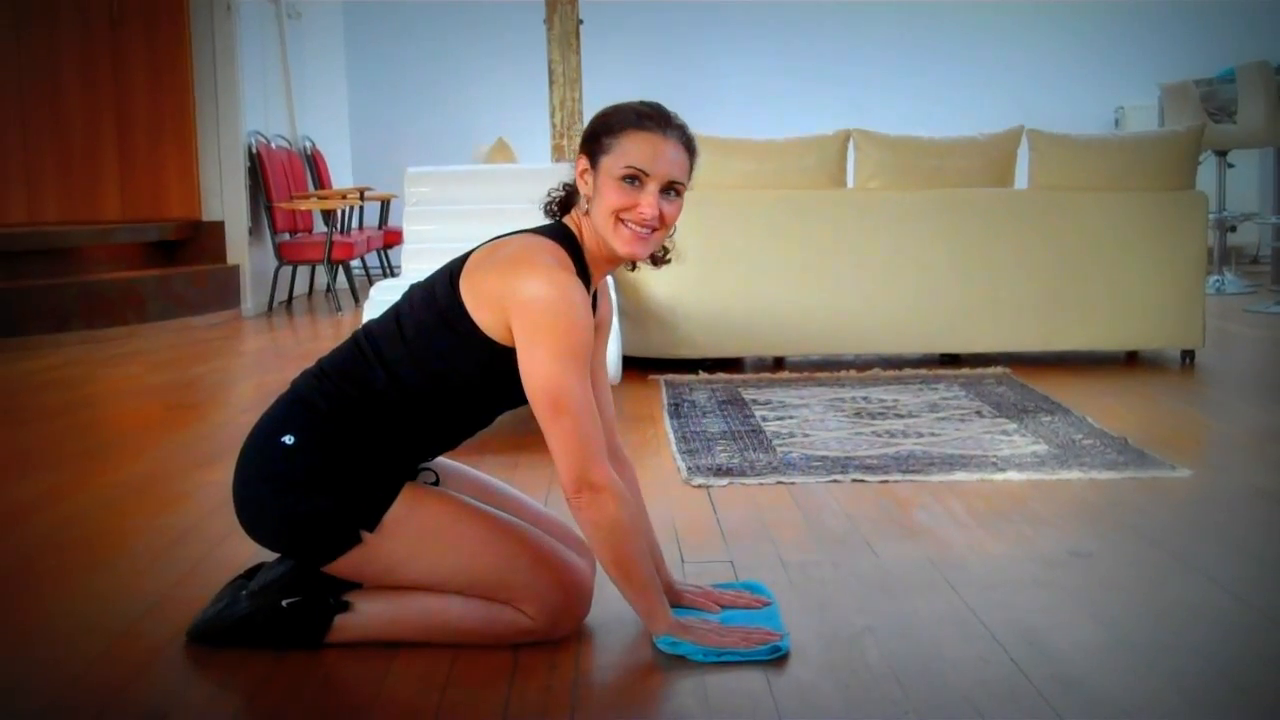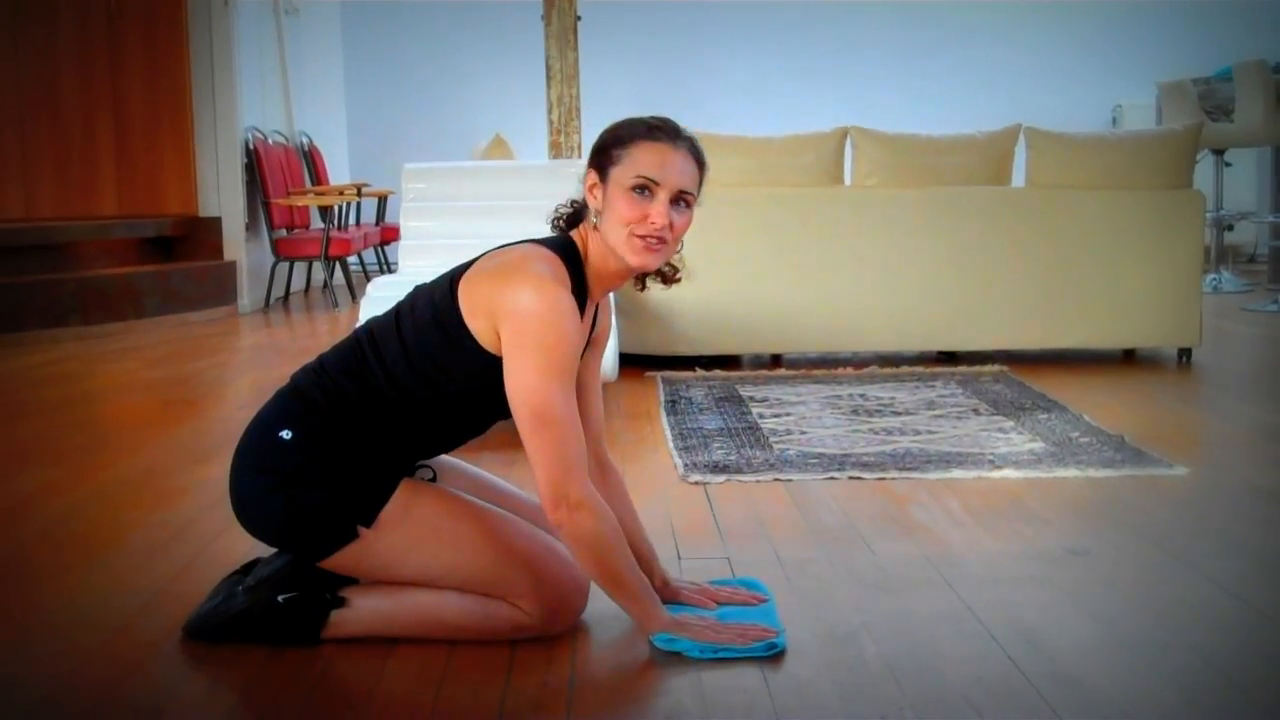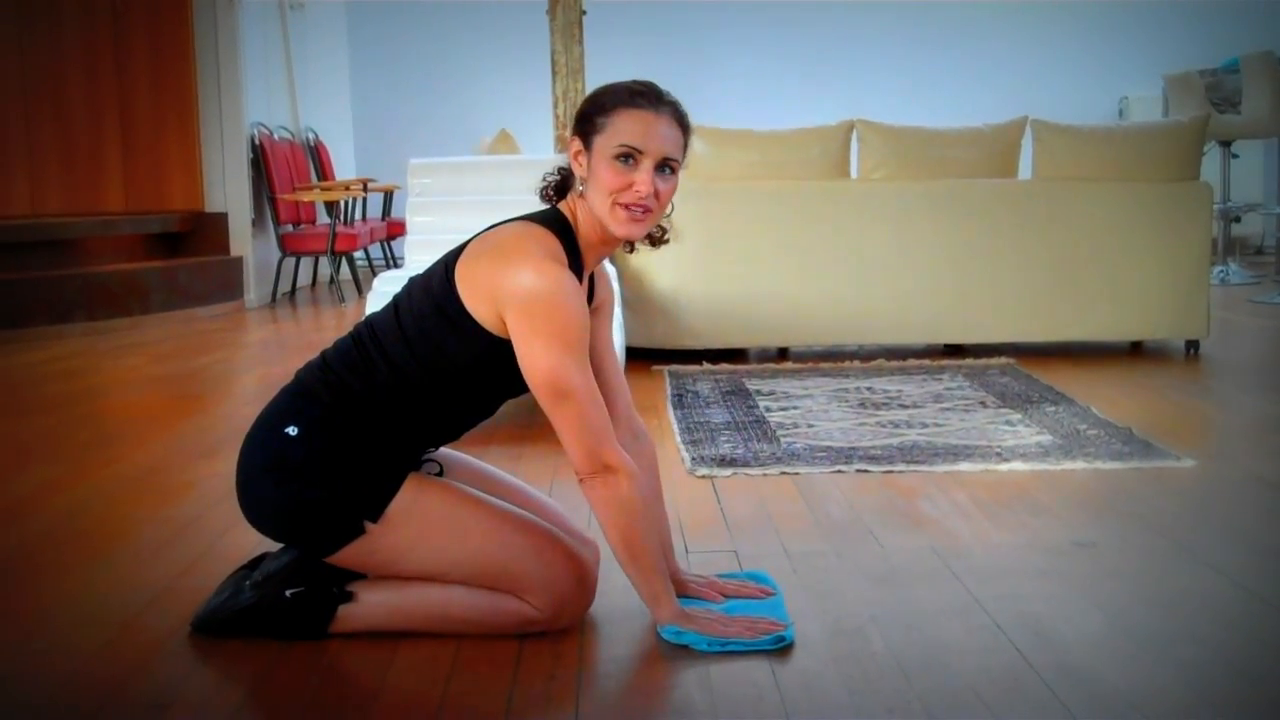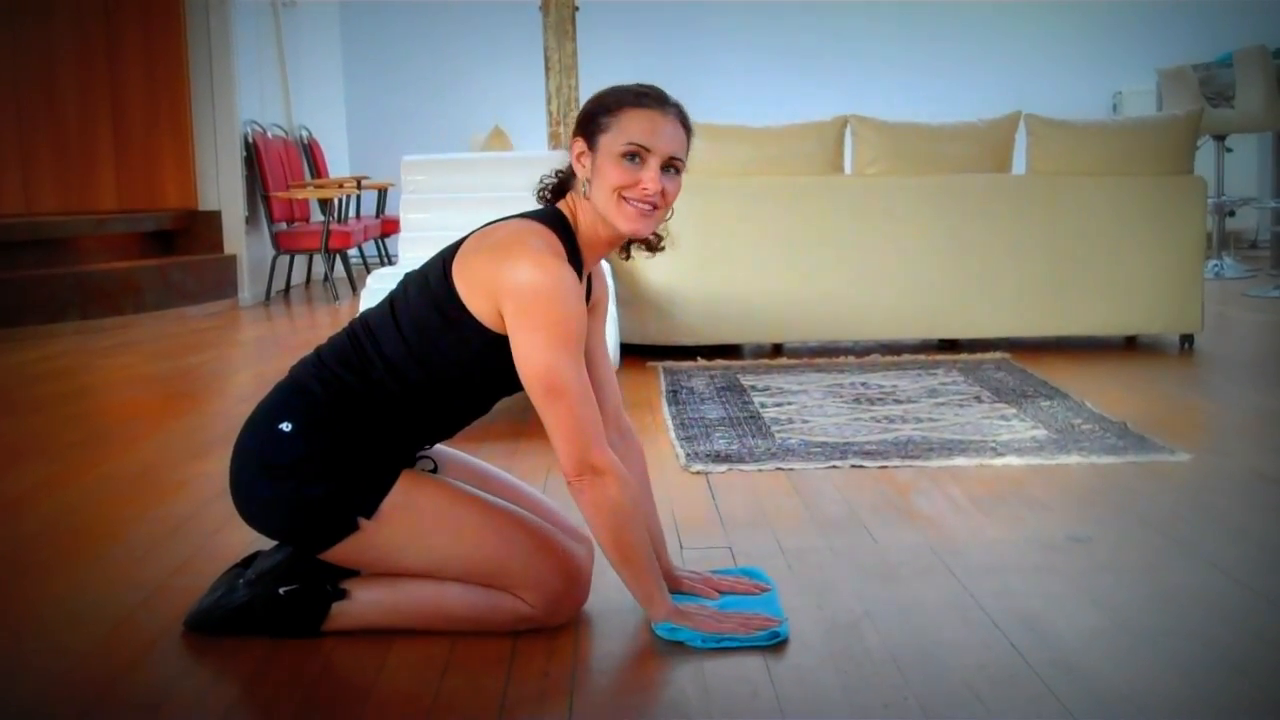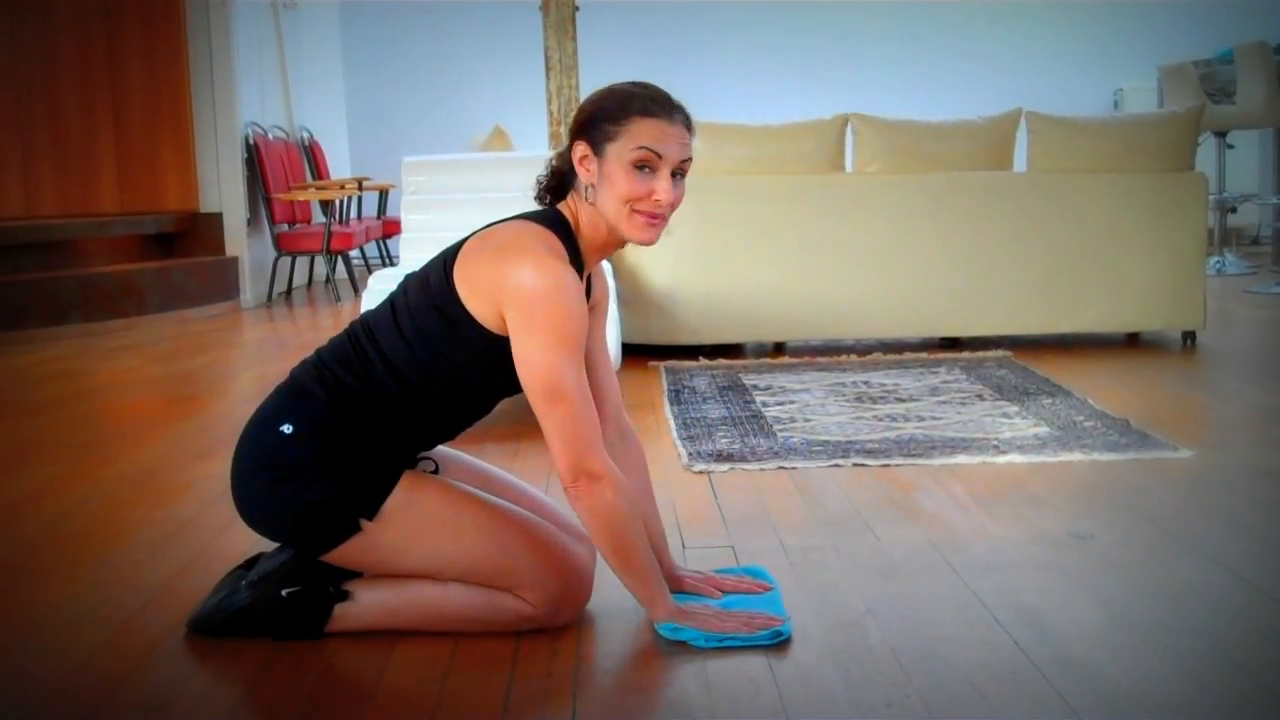
dt=1s
person 1, frame 1
left shoulder: (589, 288)
right shoulder: (546, 280)
left elbow: (608, 454)
right elbow: (590, 486)
left wrist: (664, 582)
right wrist: (663, 620)
left hip: (374, 462)
right hip: (308, 473)
left knee: (569, 560)
right knee: (559, 598)
left ankle: (335, 572)
right ankle: (307, 609)
person 1, frame 2
left shoulder: (591, 301)
right shoulder: (539, 290)
left elbow: (593, 464)
right elbow: (569, 501)
left wrist: (660, 581)
right wrist: (657, 619)
left hip: (373, 459)
right hip: (301, 469)
left knee: (562, 555)
right knee: (556, 595)
left ankle: (330, 568)
right ankle: (300, 605)
person 1, frame 3
left shoulder: (588, 274)
right shoulder: (537, 269)
left elbow: (627, 436)
right elbow: (602, 467)
left wrist: (671, 572)
right wrist: (667, 607)
left hip: (383, 453)
right hip: (311, 464)
left knee: (569, 554)
right knee: (563, 587)
left ankle: (338, 560)
right ankle: (309, 599)
person 1, frame 4
left shoulder: (585, 272)
right shoulder: (538, 264)
left elbow: (615, 435)
right elbow: (590, 468)
left wrist: (664, 569)
right wrist: (661, 605)
left hip: (374, 450)
right hip: (305, 460)
left knee: (565, 550)
right knee: (558, 585)
left ankle: (333, 558)
right ankle: (304, 597)
person 1, frame 5
left shoulder: (584, 271)
right shoulder: (539, 267)
left elbow: (615, 435)
right elbow: (586, 472)
left wrist: (666, 567)
right wrist: (663, 606)
left hip: (375, 452)
right hip: (305, 463)
left knee: (569, 549)
right knee: (560, 585)
left ankle: (335, 559)
right ankle: (305, 598)
